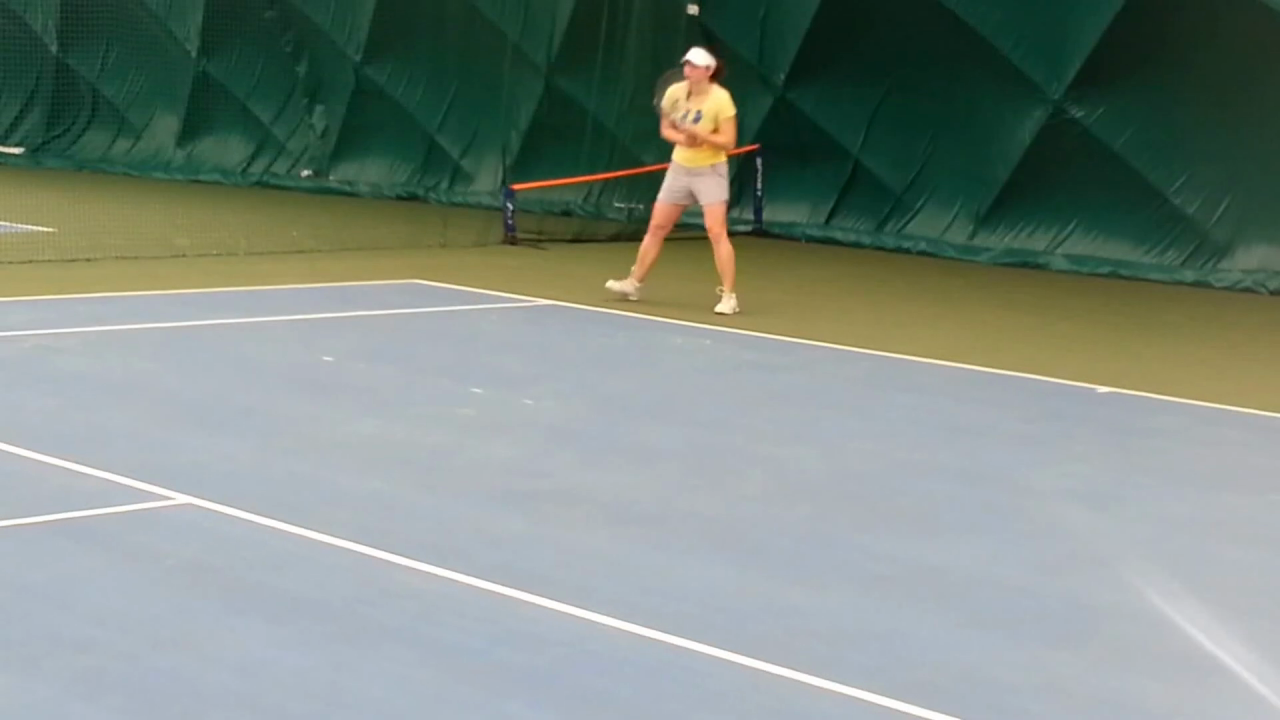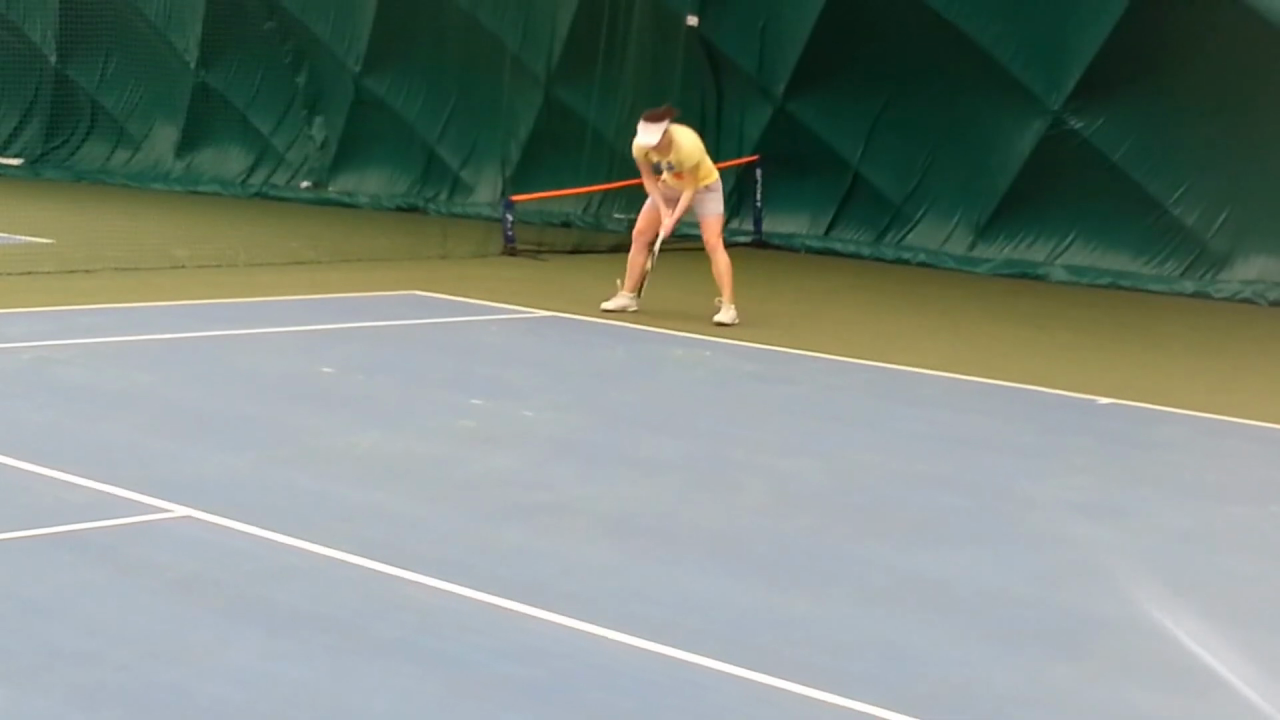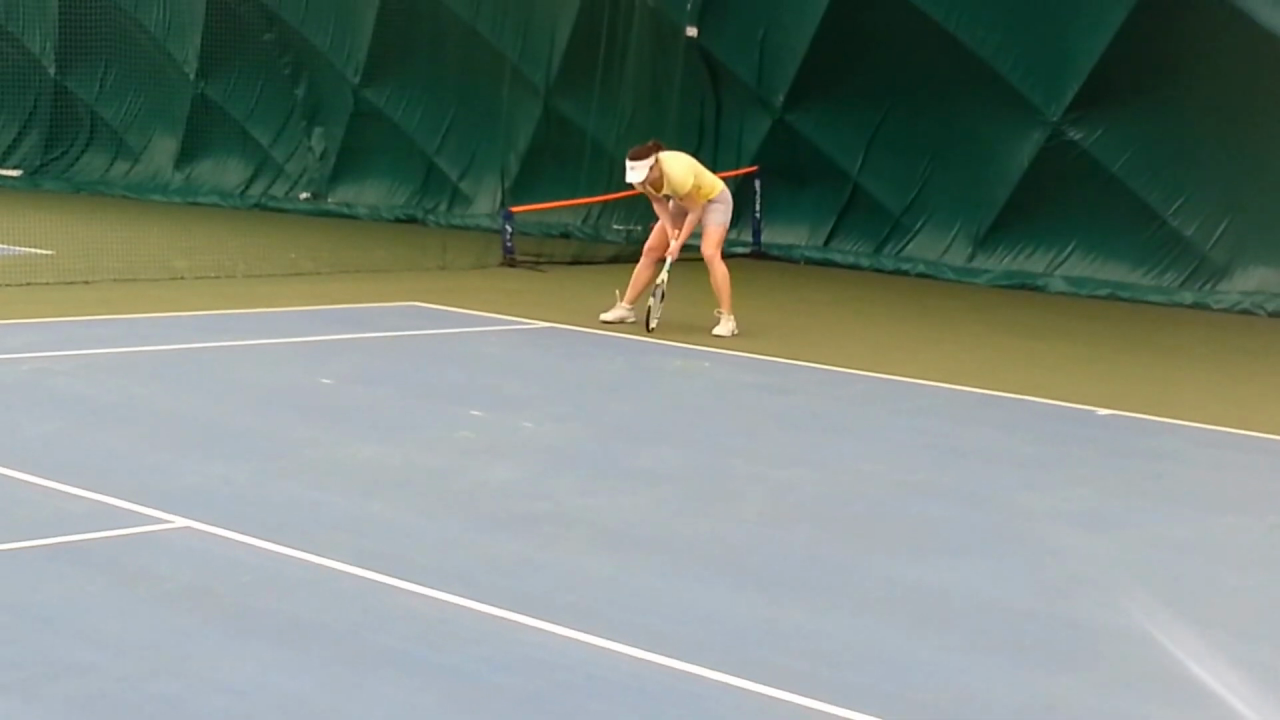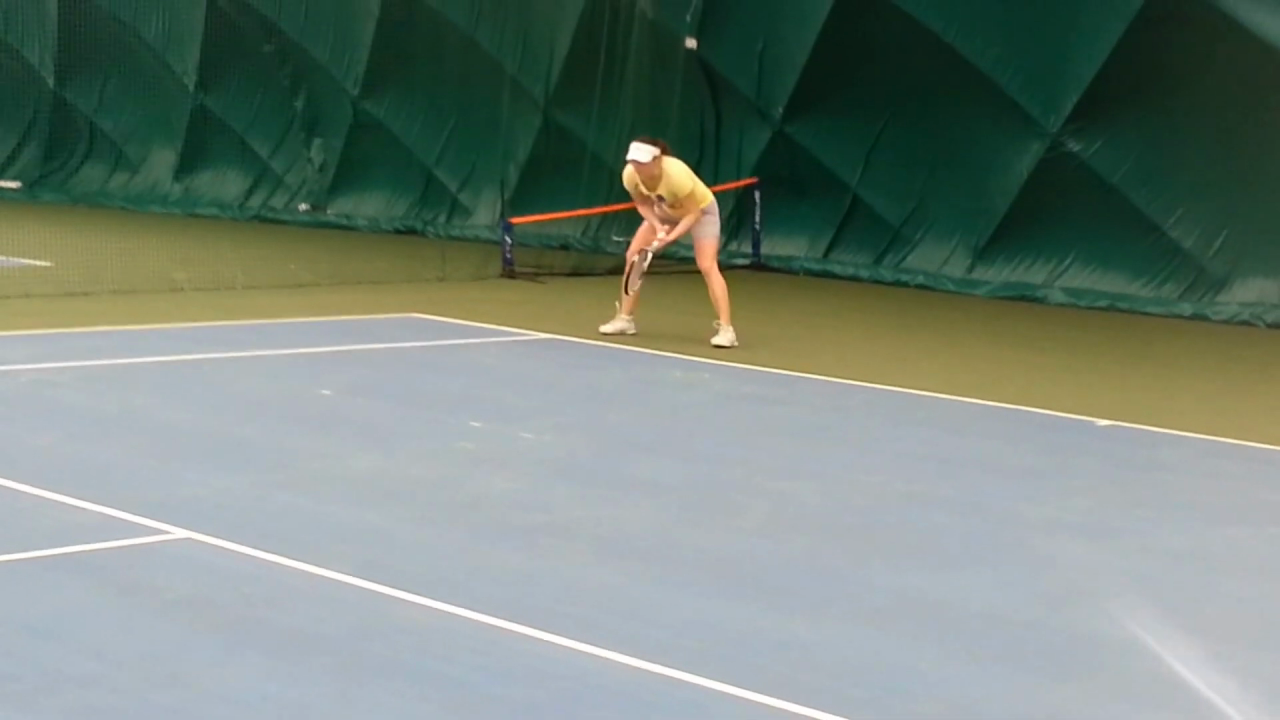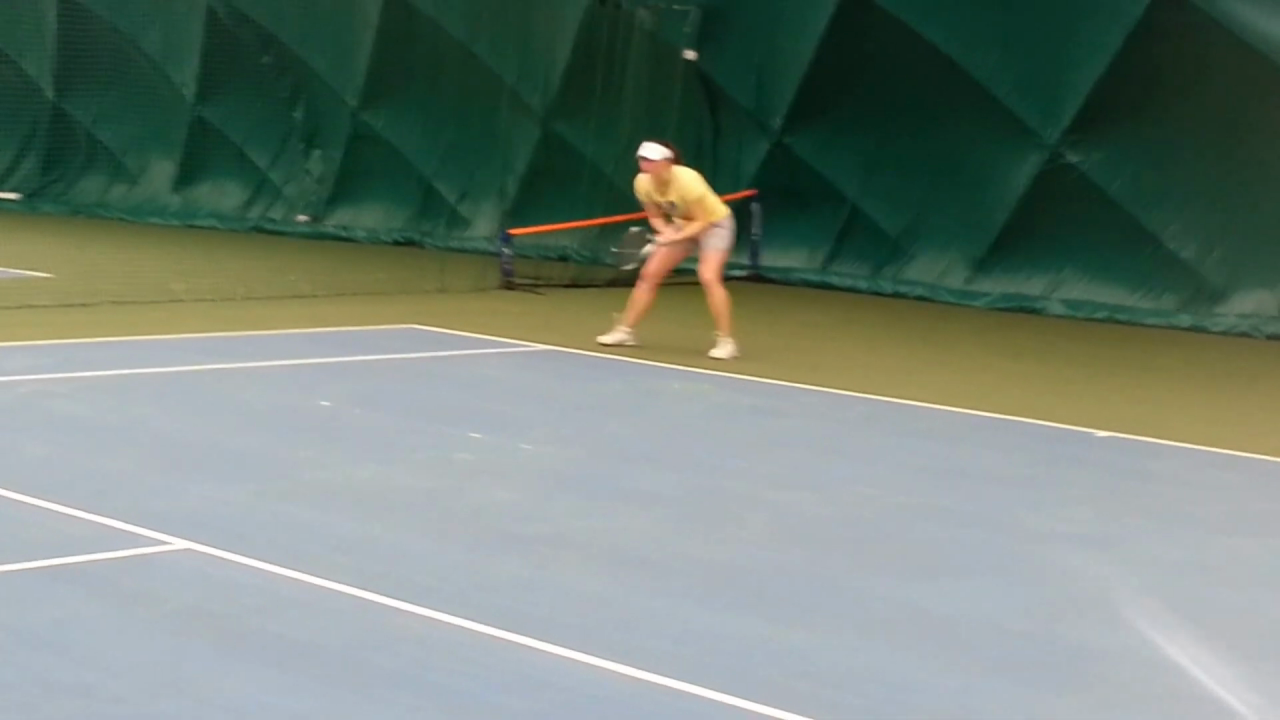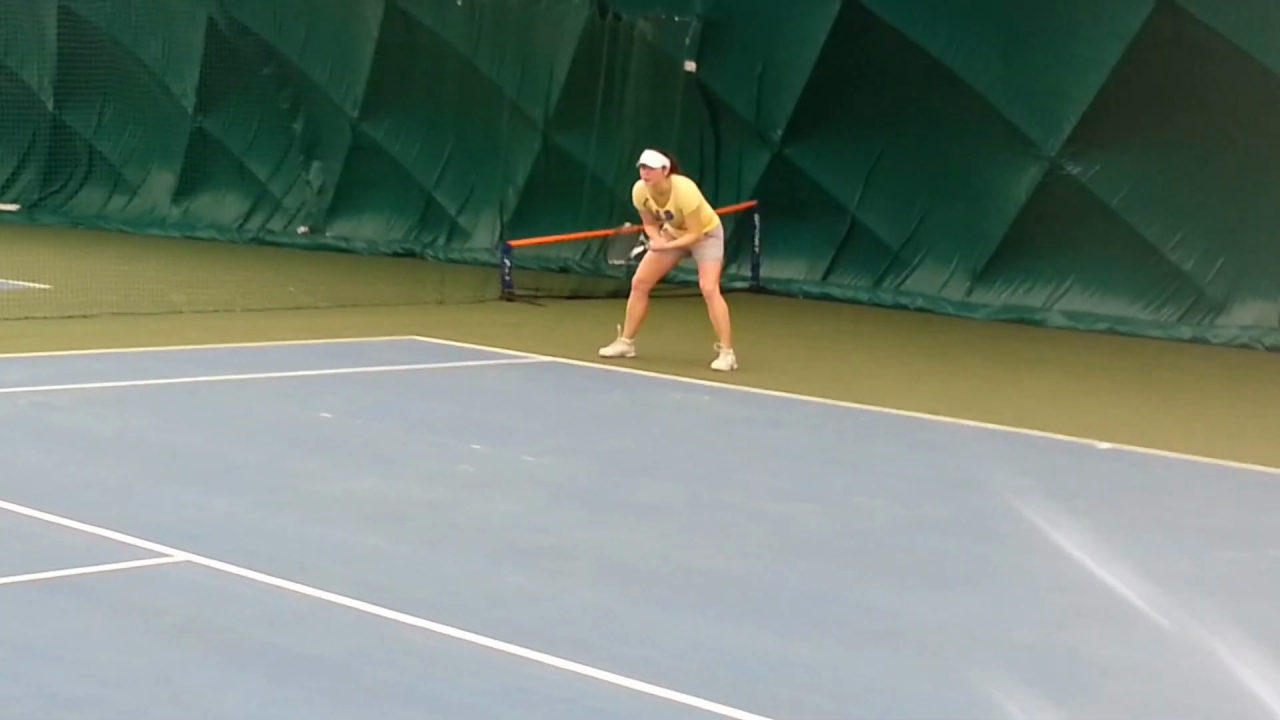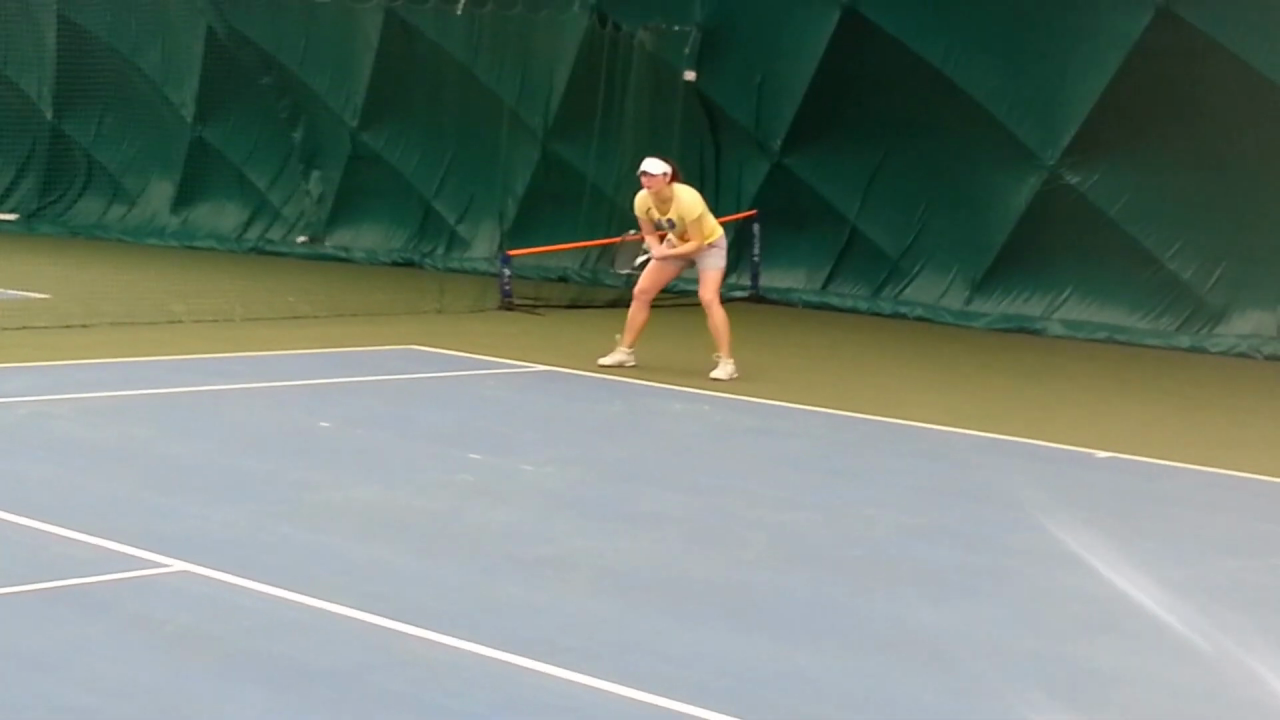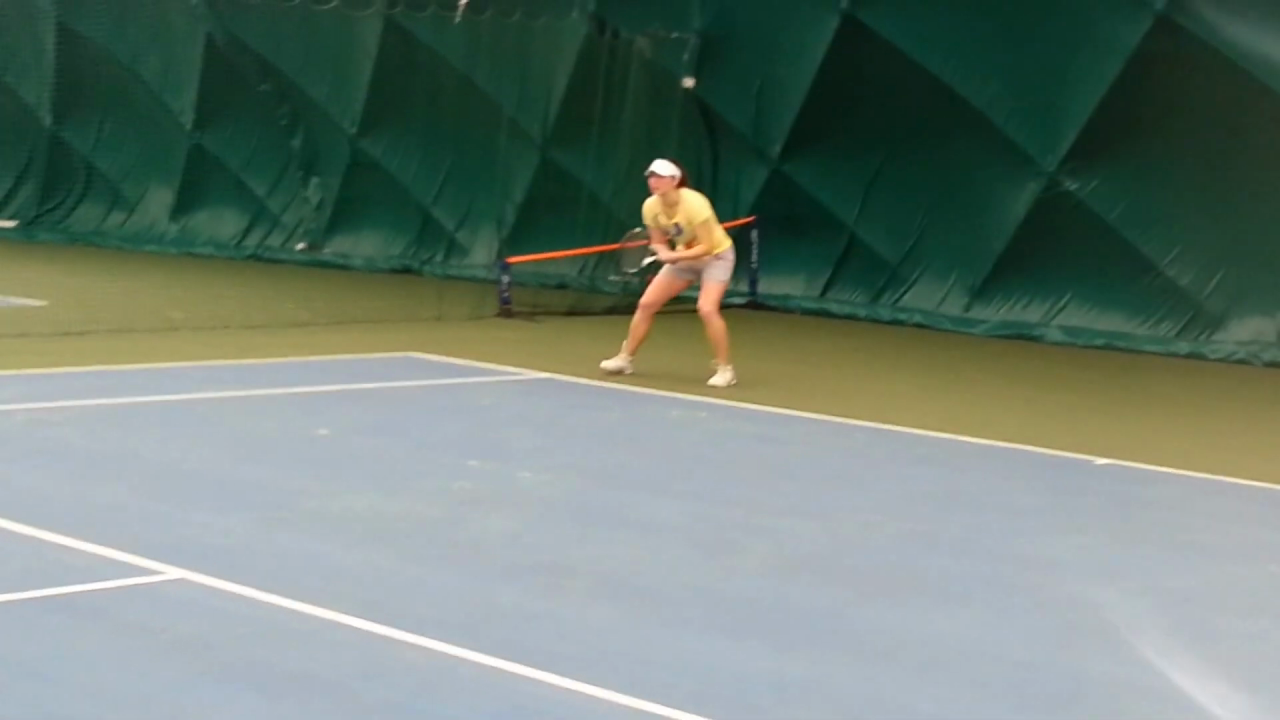
dt=0.4s
person 1, frame 1
left shoulder: (720, 98)
right shoulder: (674, 93)
left elbow: (729, 142)
left wrist: (699, 134)
right wrist: (682, 138)
left hip: (711, 171)
right hip: (680, 169)
left knee: (716, 232)
right knee: (657, 229)
left ankle: (729, 296)
right ankle: (633, 284)
person 1, frame 2
left shoulder: (686, 144)
right shoulder: (640, 144)
left elbow: (691, 188)
right elbow: (648, 179)
left wrist: (673, 220)
right wrist: (662, 208)
left hip: (706, 186)
right hip: (670, 186)
left knee: (713, 242)
right knee: (640, 235)
left ankle: (728, 307)
right ankle: (627, 295)
person 1, frame 3
left shoulder: (676, 173)
right shoulder: (639, 176)
left elbow: (696, 209)
left wrist: (679, 242)
right wrist: (669, 228)
left hip: (713, 199)
right hip: (683, 201)
left knee: (710, 253)
right knee: (650, 251)
left ankle: (727, 319)
right ankle: (626, 307)
person 1, frame 4
left shoulder: (676, 174)
right shoulder: (630, 175)
left elbow: (693, 213)
right elbow: (642, 205)
left wrist: (670, 237)
right wrist: (657, 226)
left hip: (701, 209)
right hip: (666, 211)
left knee: (707, 266)
right knee: (634, 256)
left ankle: (726, 329)
right ankle: (625, 319)
person 1, frame 5
left shoulder: (687, 181)
right shoulder: (643, 184)
left elbow: (703, 222)
right elbow: (656, 217)
left wrist: (675, 238)
right wrist: (667, 233)
left hip: (714, 223)
right hip: (683, 226)
left knee: (709, 277)
right knee: (649, 275)
left ankle: (726, 341)
right ankle: (625, 330)
person 1, frame 6
left shoulder: (685, 190)
right shoulder: (639, 191)
left elbow: (695, 234)
right elbow: (650, 224)
left wrist: (666, 246)
right wrist: (657, 239)
left hip: (706, 233)
right hip: (672, 233)
left knee: (709, 288)
right knee: (639, 282)
left ankle: (726, 353)
right ankle: (625, 342)
person 1, frame 7
left shoulder: (687, 198)
right shoulder: (642, 200)
left elbow: (697, 242)
right elbow: (650, 235)
left wrist: (667, 254)
right wrist: (657, 248)
left hip: (709, 243)
right hip: (676, 243)
left knee: (709, 298)
right knee: (641, 292)
left ankle: (726, 362)
right ankle: (625, 351)
person 1, frame 8
left shoulder: (694, 203)
right shoulder: (650, 206)
left elbow: (707, 247)
right elbow: (658, 243)
left wrist: (675, 256)
right wrist: (664, 253)
left hip: (716, 255)
right hip: (683, 258)
left knee: (707, 309)
right knee: (646, 304)
left ankle: (725, 369)
right ankle: (625, 358)
